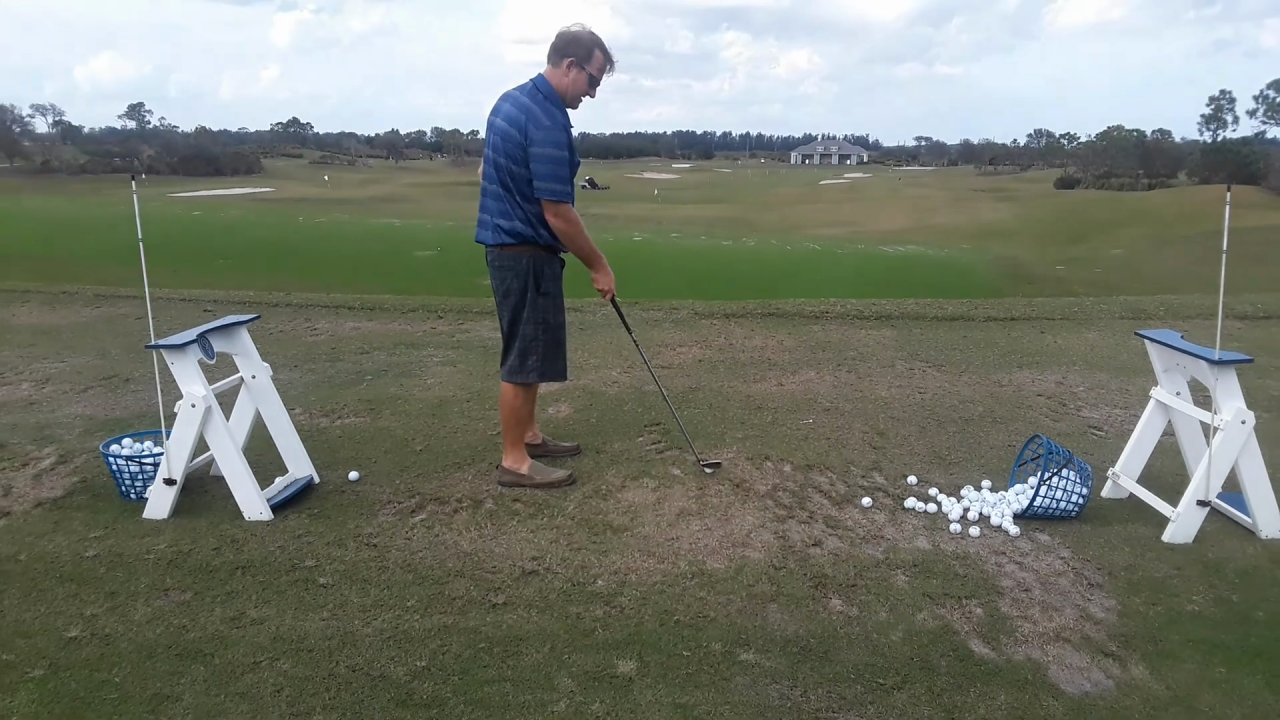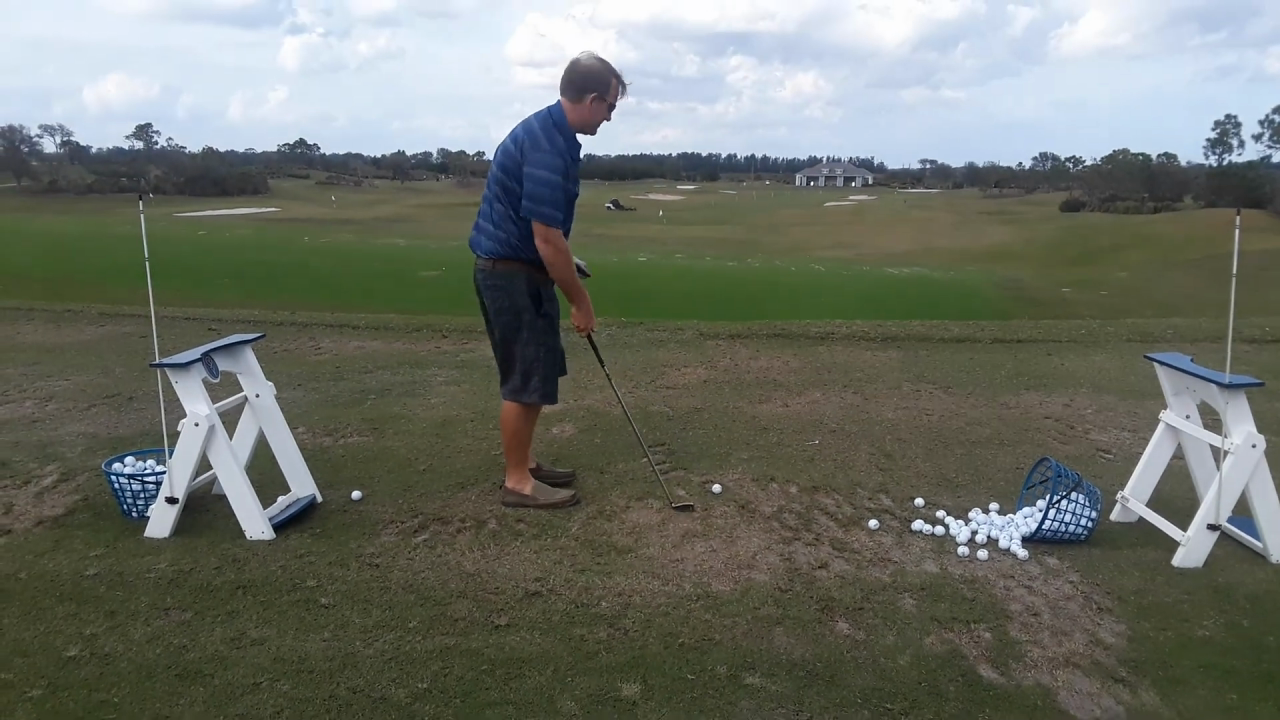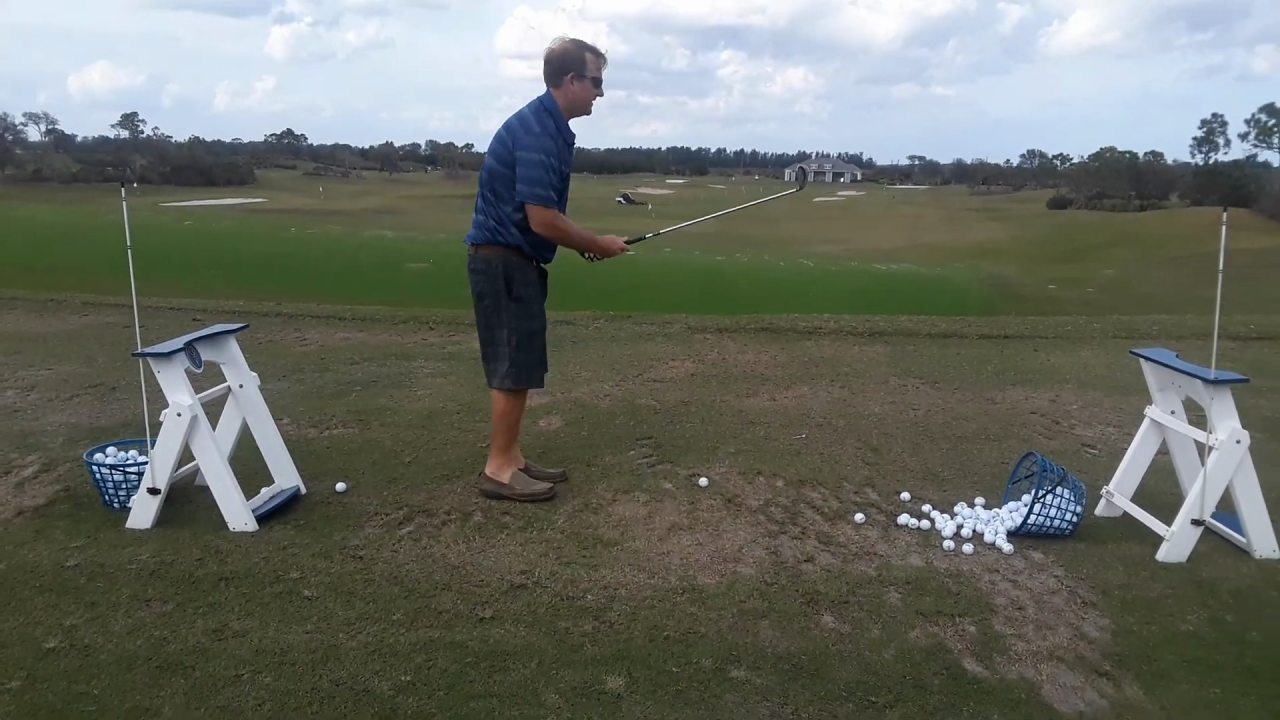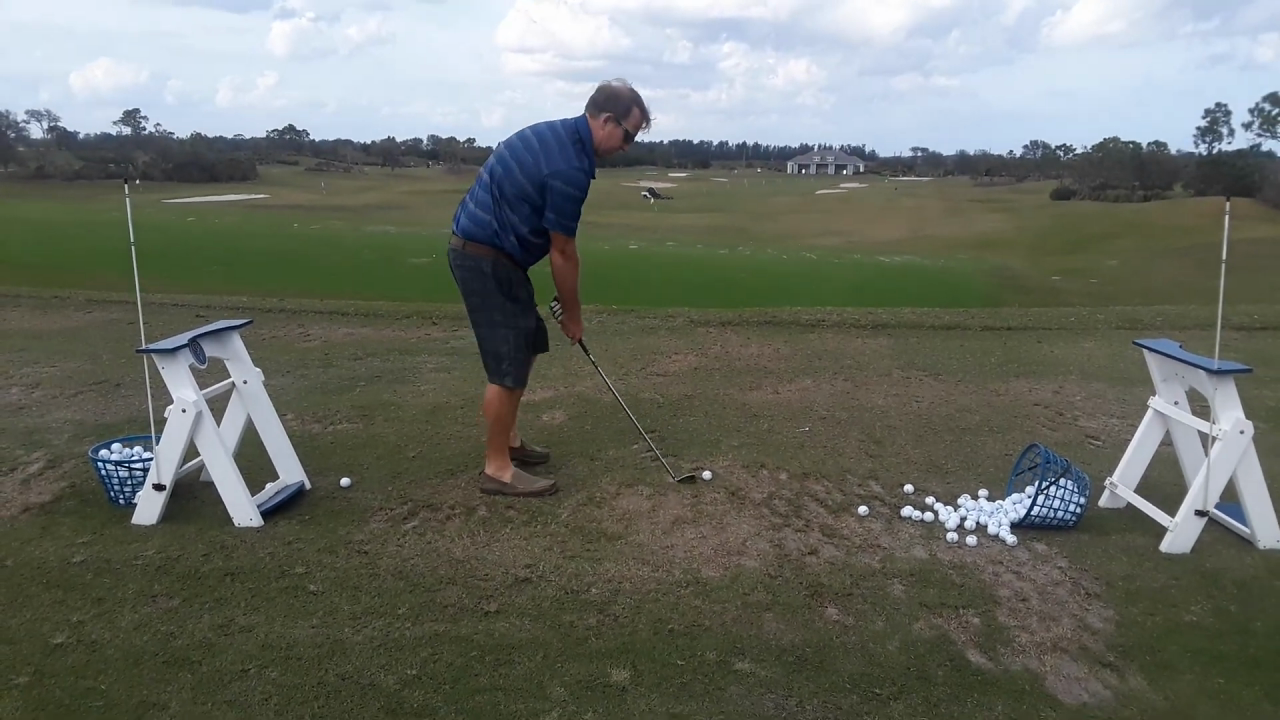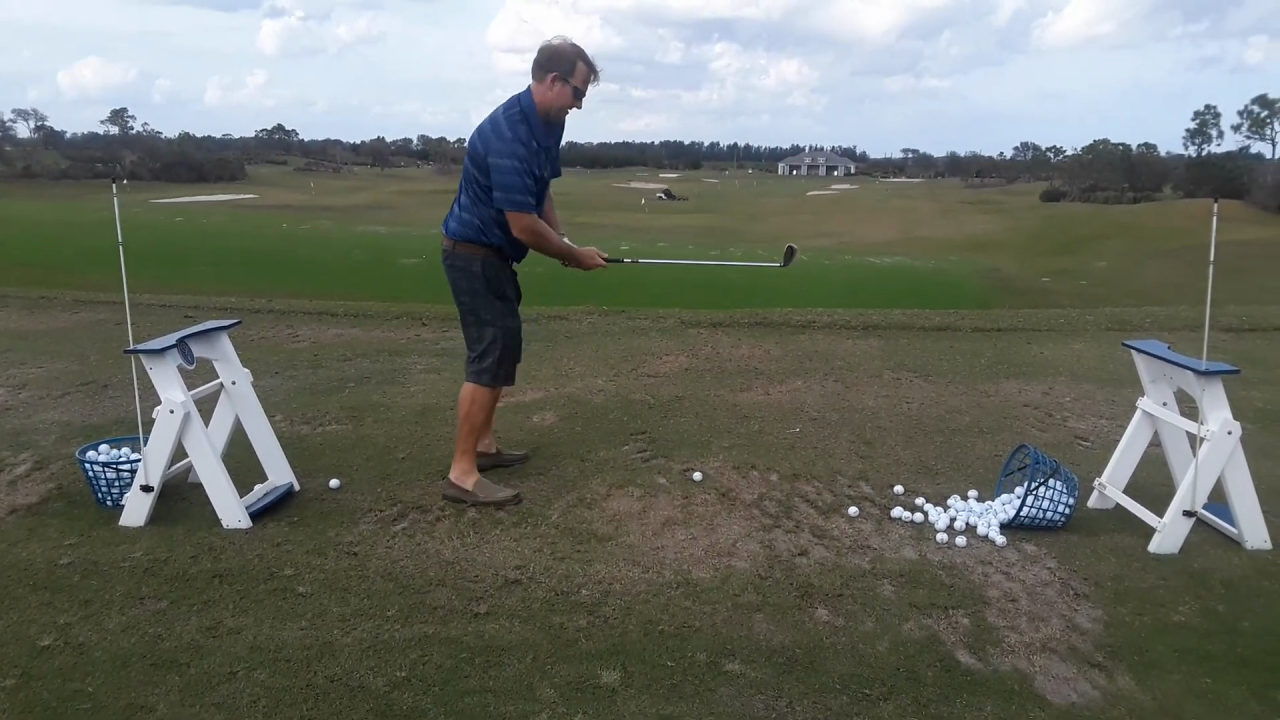
dt=1s
person 1, frame 1
left shoulder: (512, 100)
right shoulder: (547, 121)
left elbow: (490, 173)
right elbow: (557, 212)
right wrist: (598, 266)
left hip: (509, 243)
right hip: (526, 252)
left knee: (529, 351)
right knee: (525, 356)
left ankle: (529, 436)
right ankle: (513, 461)
person 1, frame 2
left shoulder: (545, 128)
right shoulder: (549, 148)
right elbow: (547, 239)
left wrist: (567, 261)
right wrist: (580, 302)
left hip: (513, 267)
right hip: (513, 273)
left knee: (538, 371)
right knee: (526, 378)
left ankle: (523, 461)
right ankle: (517, 481)
person 1, frame 3
left shoulder: (549, 125)
right shoulder: (537, 132)
right elbow: (543, 219)
left wrist: (586, 241)
right wrist: (597, 244)
left hip: (516, 262)
right hip: (503, 263)
left knee: (520, 367)
right knee: (513, 368)
left ankle: (512, 459)
right ankle: (497, 470)
person 1, frame 4
left shoulder: (559, 135)
right shoulder: (569, 165)
right elbow: (563, 252)
right wrist: (572, 314)
left hip: (488, 250)
right hip: (486, 257)
left knee: (525, 345)
right knee: (508, 359)
left ankle: (508, 441)
right ankle: (497, 468)
person 1, frame 5
left shoulder: (547, 124)
right shoulder: (508, 137)
left elbow: (540, 193)
right elbow: (523, 226)
left wrist: (562, 243)
right wrist: (576, 256)
left hip: (489, 254)
right hip: (475, 256)
left knee: (499, 355)
right knee: (489, 361)
left ankle: (481, 444)
right ankle: (462, 474)
